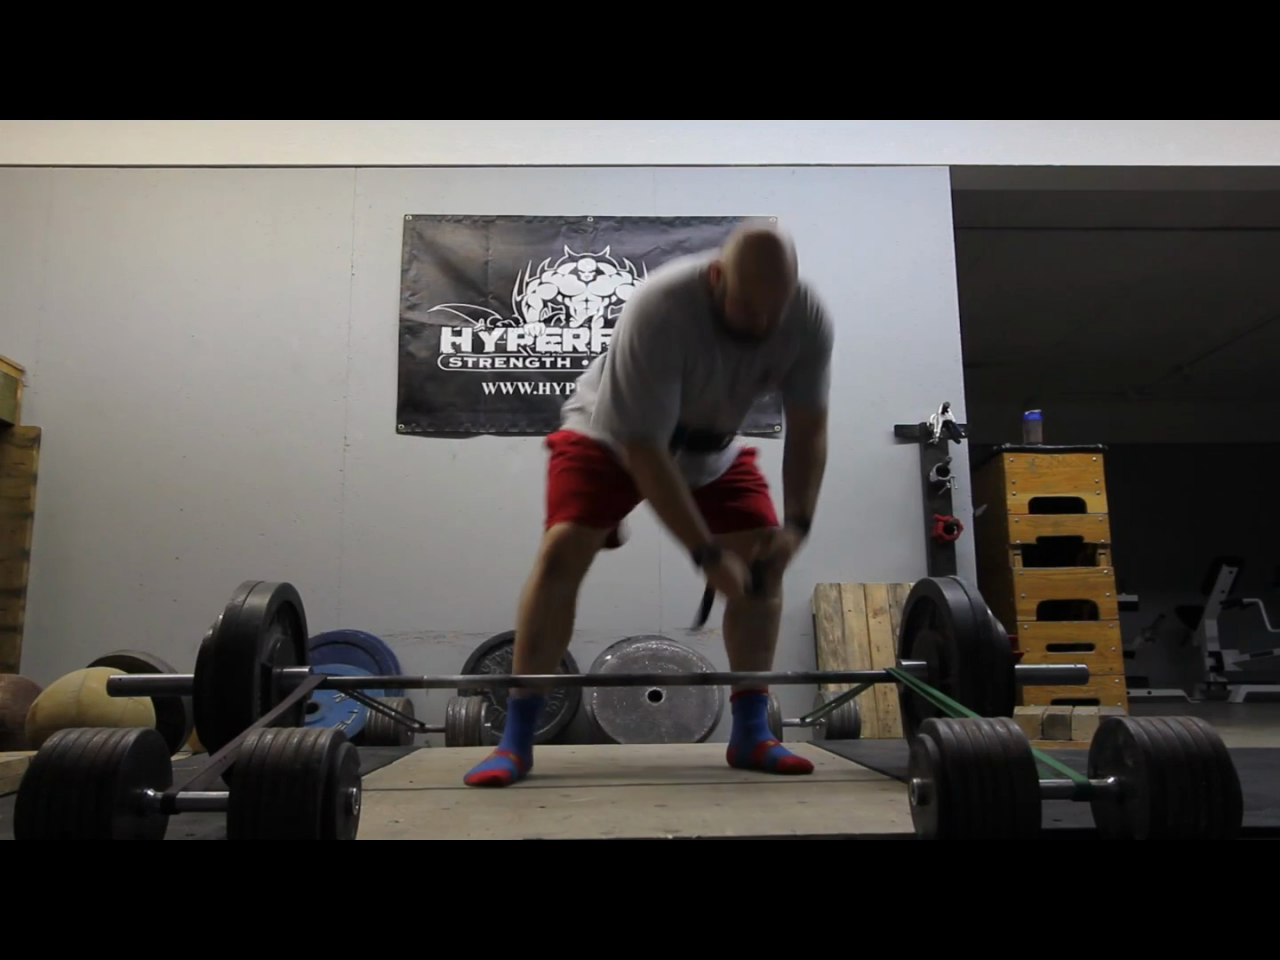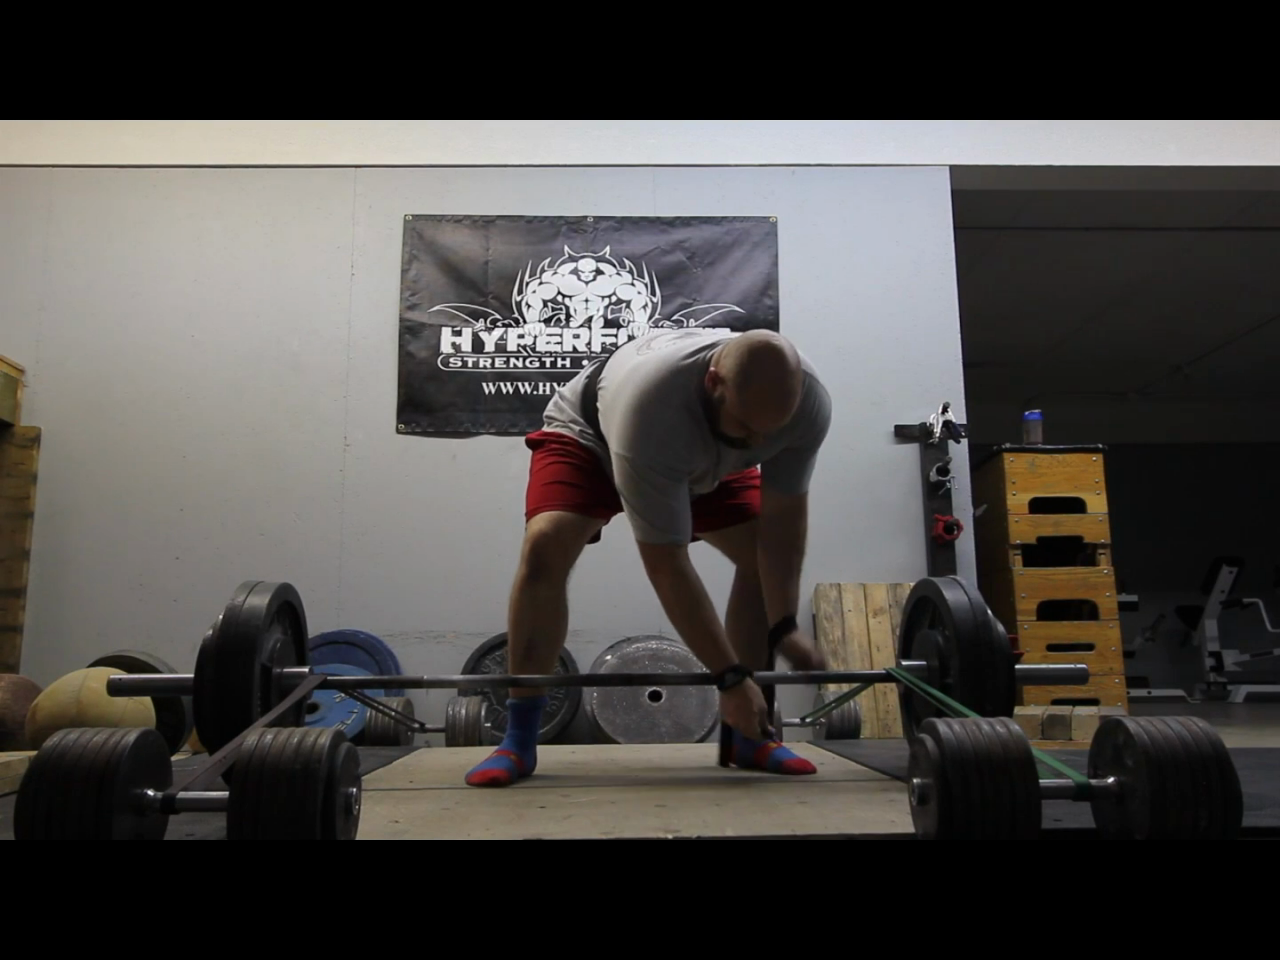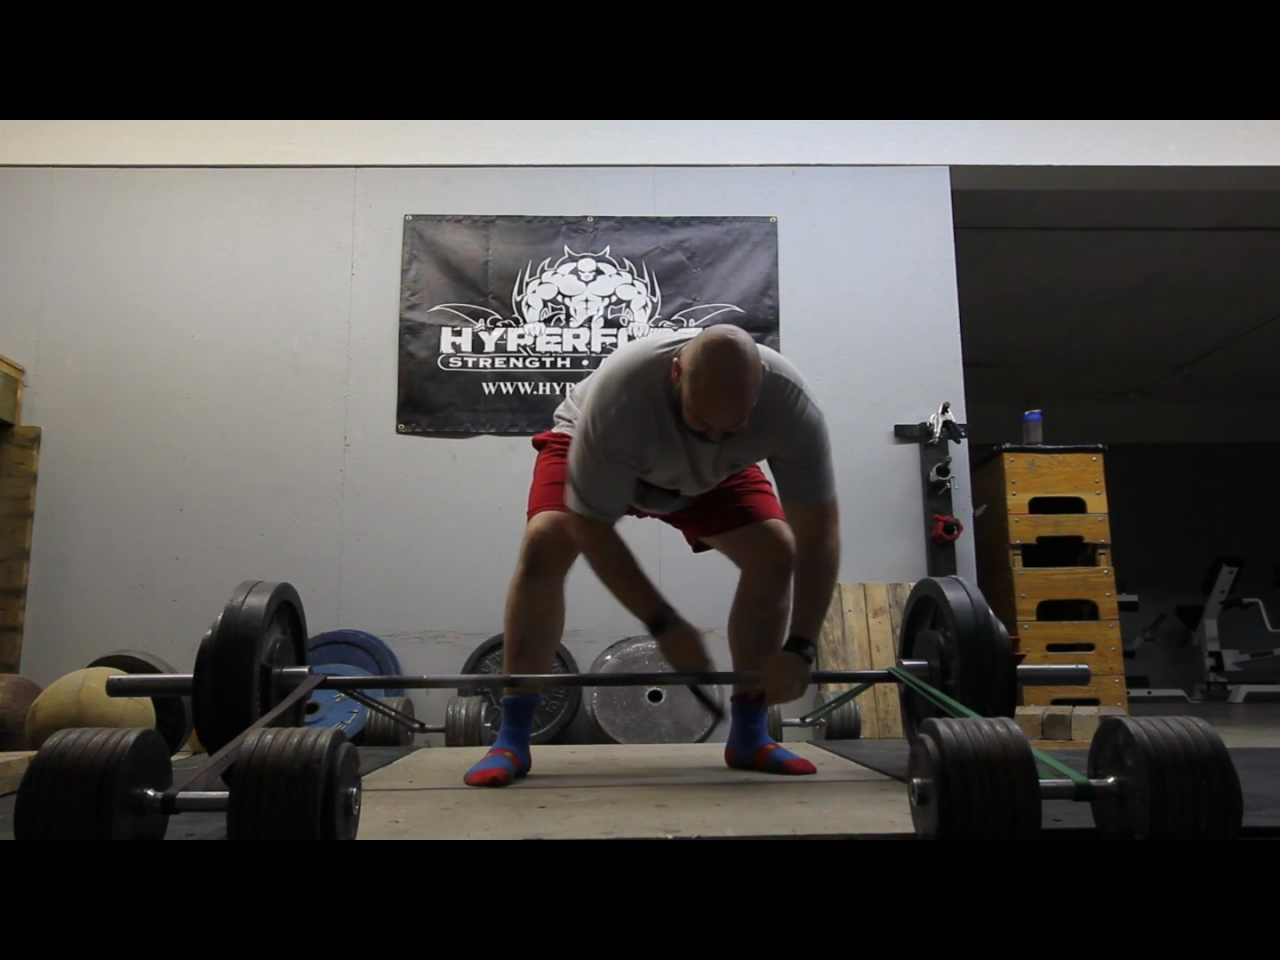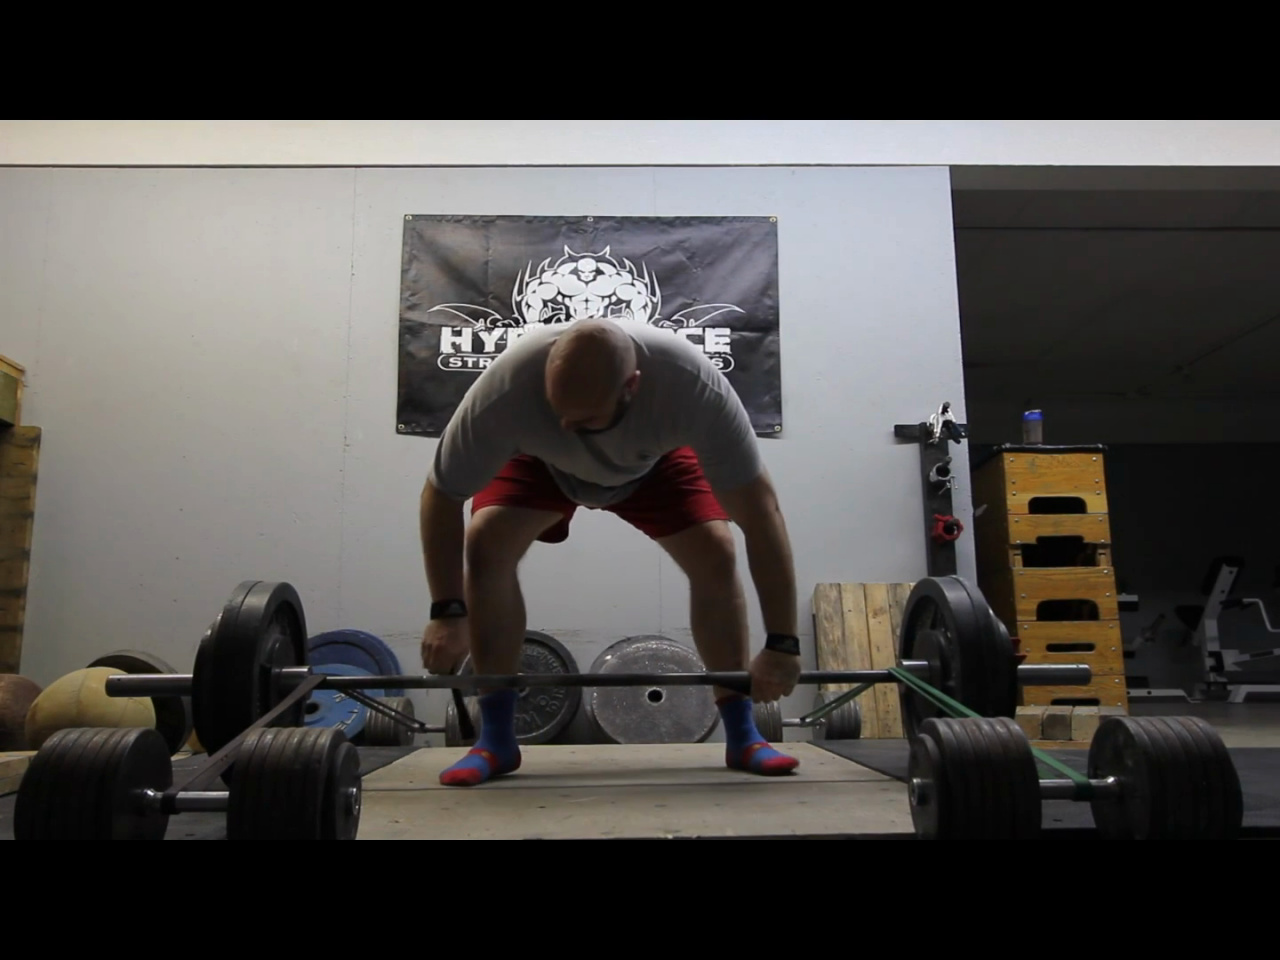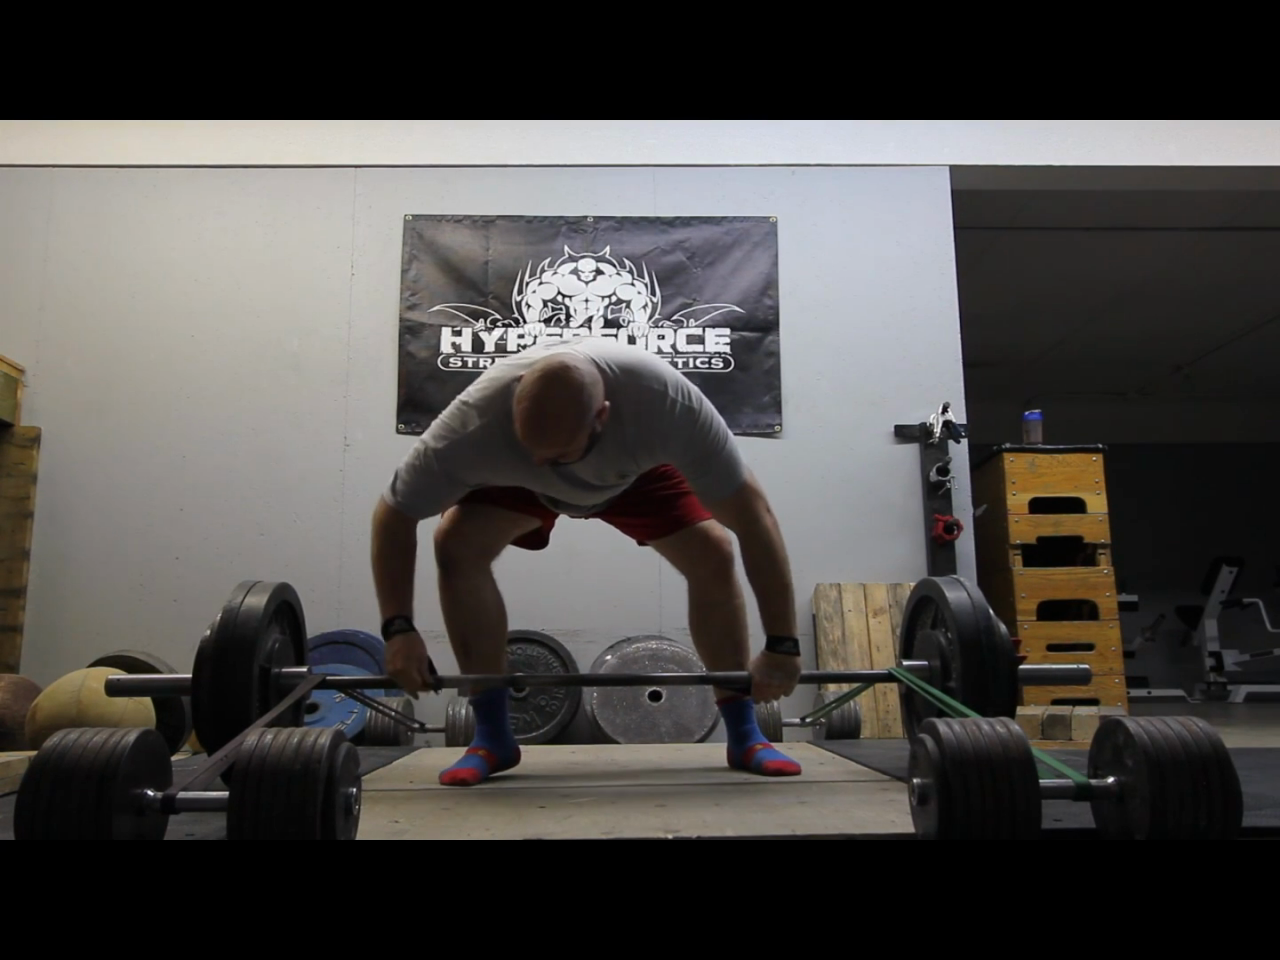
dt=1s
person 1, frame 1
left shoulder: (809, 318)
right shoulder: (660, 310)
left elbow: (809, 429)
right elbow: (641, 447)
left wrist: (796, 524)
right wrist: (709, 553)
left hip: (710, 451)
right hip: (611, 432)
left knee: (764, 563)
right knee: (563, 550)
left ankle: (751, 732)
right ankle: (516, 737)
person 1, frame 2
left shoulder: (806, 400)
right shoulder: (652, 408)
left elbow: (782, 519)
right elbow: (667, 563)
left wrist: (786, 626)
right wrist: (731, 679)
right hip: (589, 434)
left knee: (761, 549)
right knee: (545, 546)
left ankle: (752, 736)
right ankle: (519, 740)
person 1, frame 3
left shoulder: (791, 403)
right shoulder: (622, 392)
left elbow: (817, 534)
right elbow: (590, 526)
left wrist: (799, 648)
right wrist: (663, 625)
right hip: (592, 446)
left knee: (776, 552)
right knee: (544, 545)
left ankle: (748, 734)
right ankle: (512, 737)
person 1, frame 4
left shoulder: (693, 386)
right shoulder: (507, 388)
left elbow: (758, 509)
right elbow: (441, 495)
left wrist: (781, 643)
right wrist: (448, 611)
left hip: (655, 458)
right hip: (540, 459)
left knee: (716, 555)
right knee: (486, 544)
left ankle: (742, 735)
right ankle: (496, 738)
person 1, frame 5
left shoulder: (666, 403)
right shoulder: (475, 423)
left elbow: (751, 514)
right elbow: (394, 511)
left wrist: (781, 646)
right wrist: (398, 628)
left hip: (639, 468)
left knee: (713, 555)
right knee: (457, 547)
left ankle: (744, 735)
right ankle: (492, 736)
